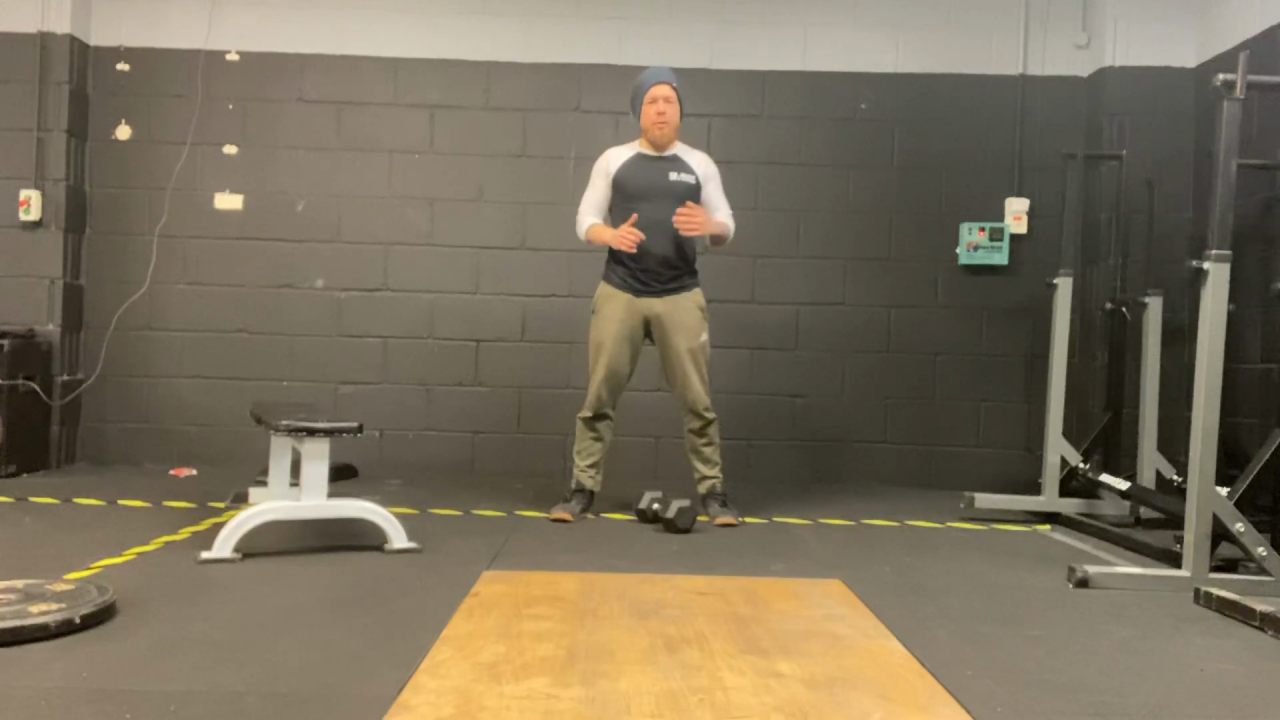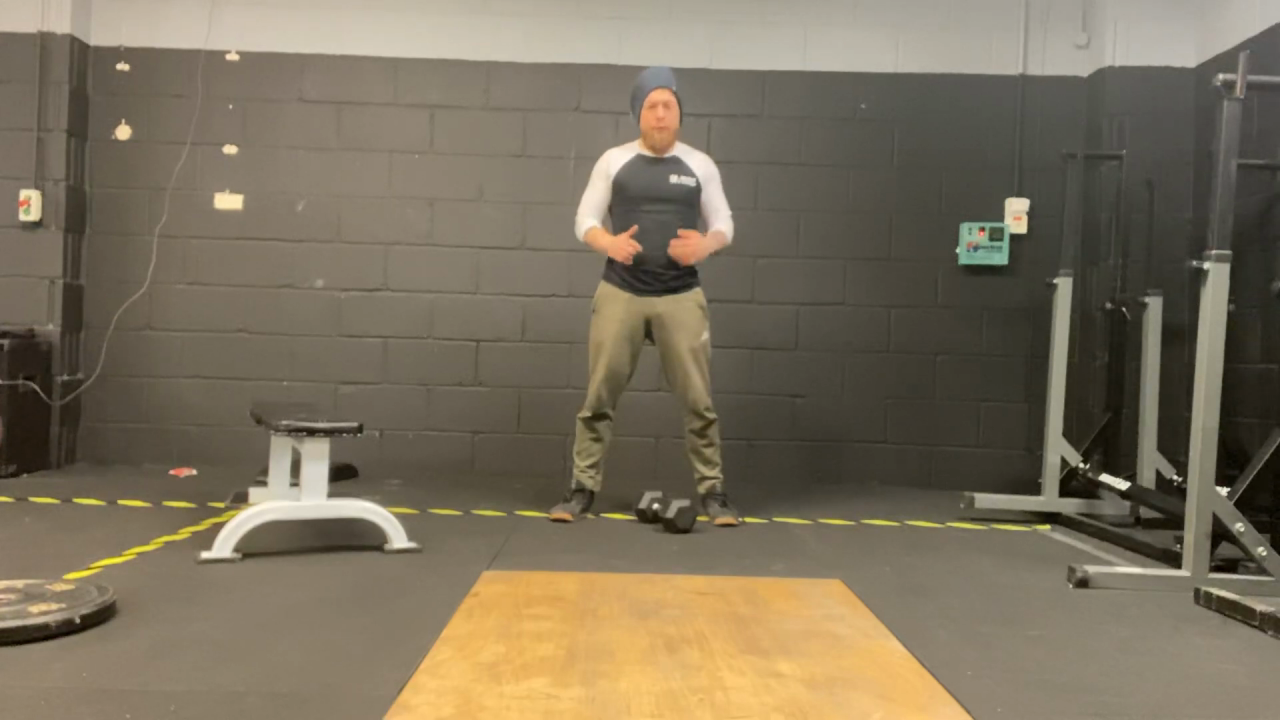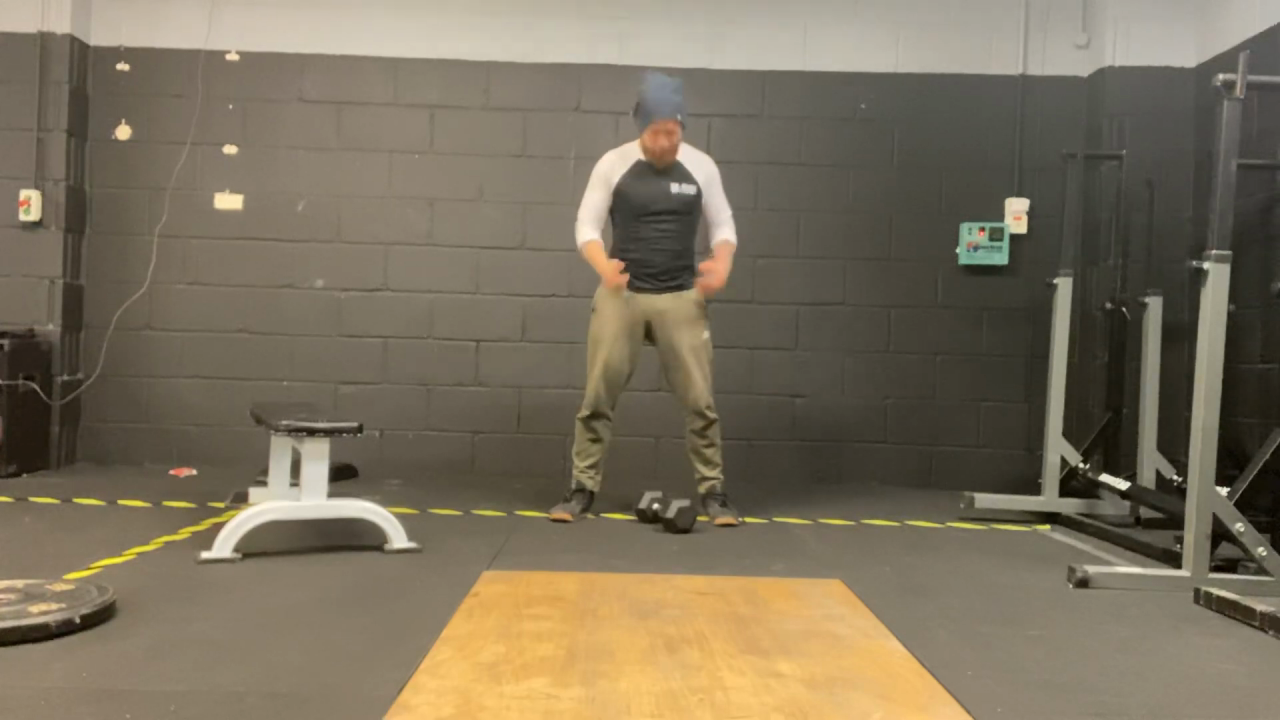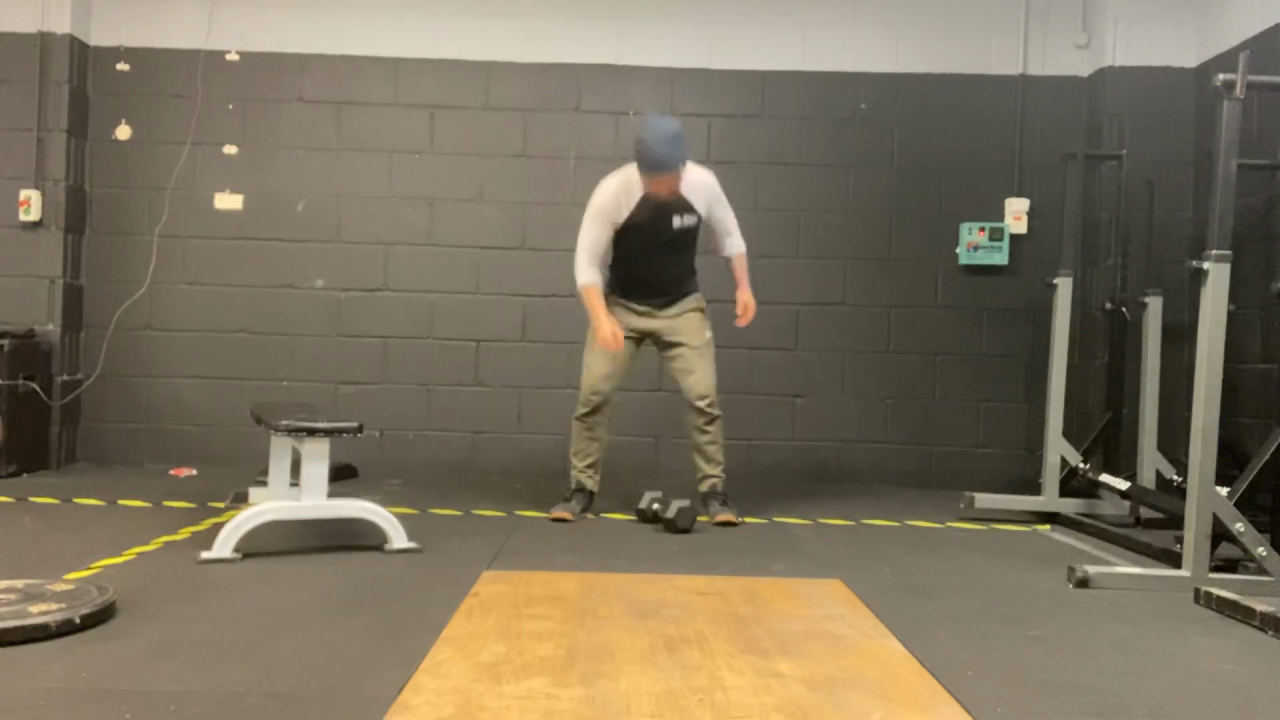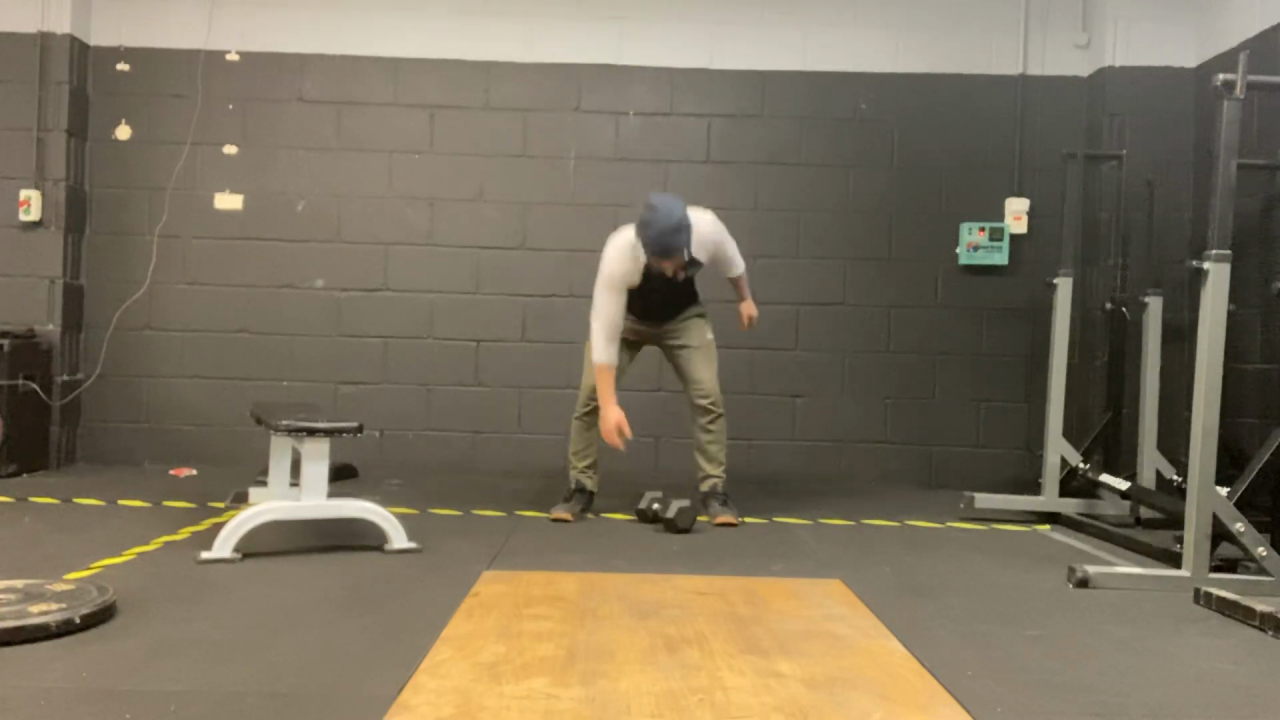
dt=0.2s
person 1, frame 1
left shoulder: (700, 164)
right shoulder: (613, 159)
left elbow: (727, 227)
right elbow: (585, 220)
left wrist: (710, 226)
right wrist: (612, 235)
left hip: (681, 296)
right hip: (618, 294)
left knee: (698, 401)
right knee: (599, 397)
left ankle: (712, 491)
right ankle: (582, 488)
person 1, frame 2
left shoulder: (700, 164)
right shoulder: (613, 160)
left elbow: (724, 225)
right elbow: (584, 221)
left wrist: (708, 244)
right wrist: (608, 244)
left hip: (682, 297)
right hip: (619, 294)
left knee: (698, 401)
right knee: (599, 398)
left ankle: (712, 491)
right ankle: (582, 488)
person 1, frame 3
left shoulder: (702, 166)
right shoulder: (613, 164)
left elbow: (724, 225)
right elbow: (586, 226)
left wrist: (723, 264)
right wrist: (601, 265)
left hip: (682, 298)
right hip: (620, 296)
left knee: (699, 400)
right knee: (598, 397)
left ankle: (712, 491)
right ankle: (582, 488)
person 1, frame 4
left shoulder: (704, 184)
right shoulder: (613, 191)
left elbow: (729, 236)
right elbow: (587, 260)
left wrist: (743, 287)
right wrist: (600, 318)
left hip: (681, 307)
right hip: (622, 307)
left knee: (703, 397)
right knee: (594, 393)
left ankle: (714, 491)
right ankle: (581, 488)
person 1, frame 5
left shoulder: (706, 227)
right shoulder: (620, 252)
left elbow: (732, 261)
right elbow: (603, 329)
left wrist: (745, 299)
right wrist: (612, 406)
left hip: (683, 315)
right hip: (627, 318)
left knee: (707, 395)
right knee: (591, 394)
left ankle: (714, 492)
right ankle: (580, 489)
